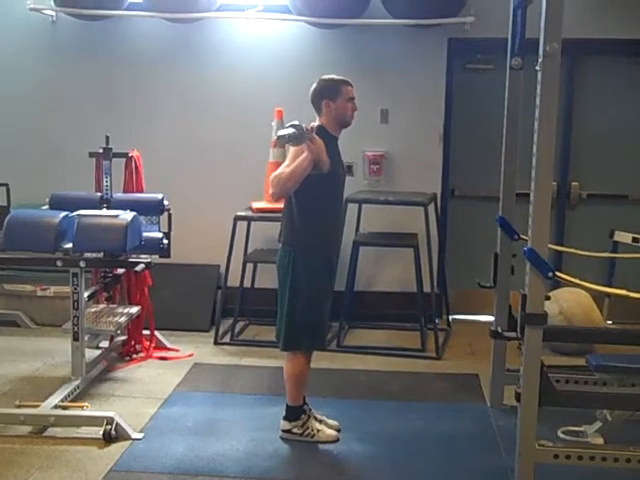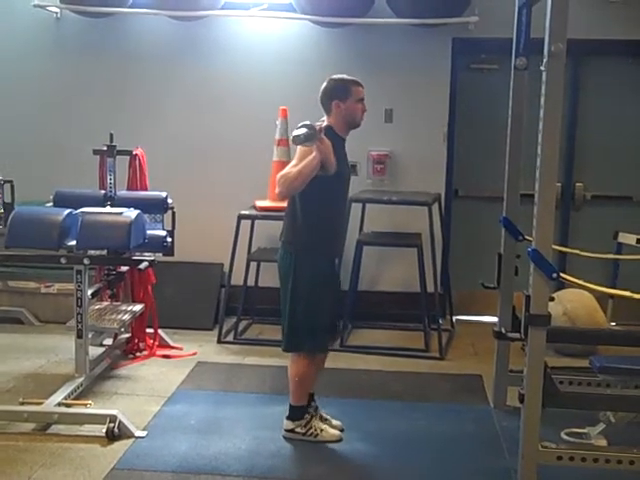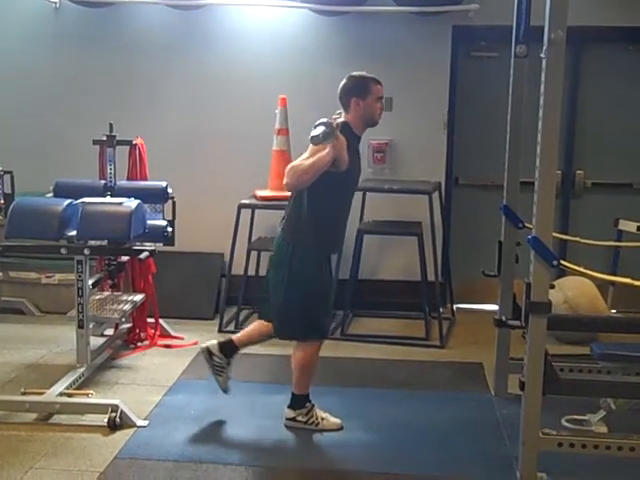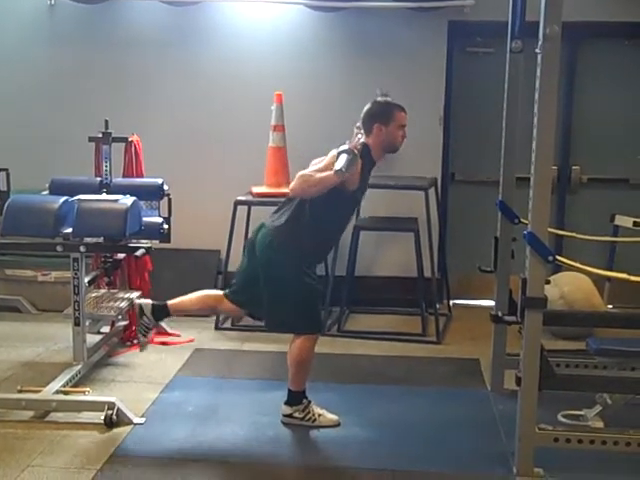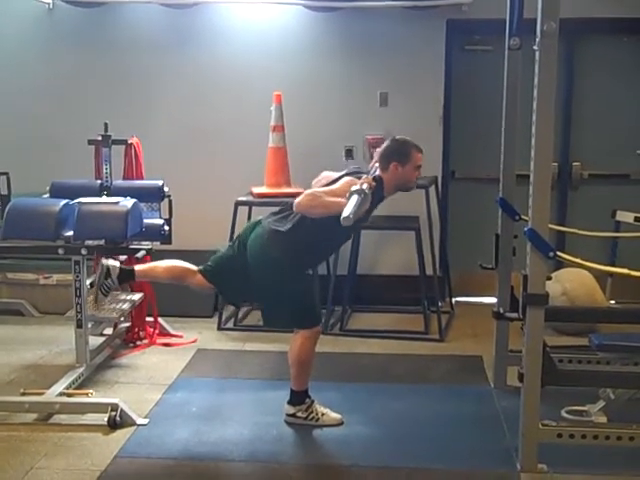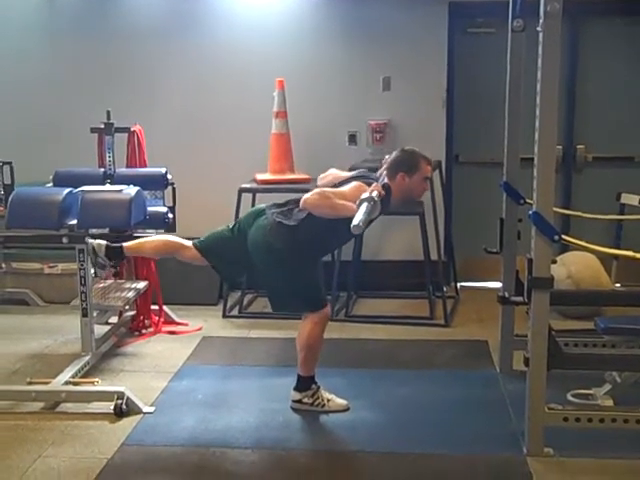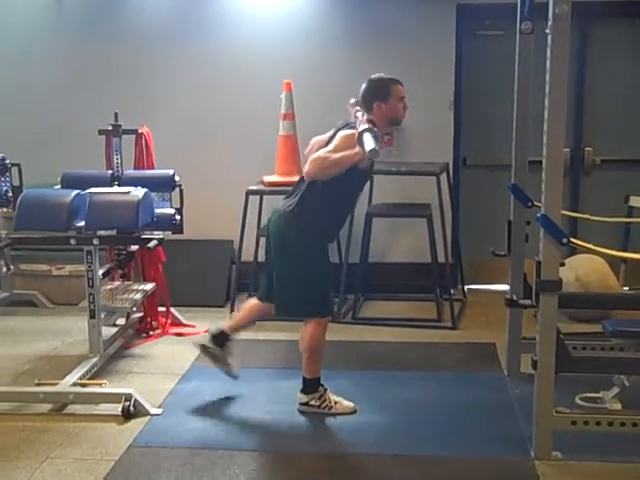
dt=0.7s
person 1, frame 1
left shoulder: (330, 143)
right shoulder: (314, 142)
right elbow: (277, 188)
right wrist: (308, 156)
left hip: (318, 253)
right hip: (302, 254)
left knee: (309, 339)
right knee: (299, 341)
left ankle: (300, 409)
right ankle: (293, 420)
person 1, frame 2
left shoulder: (336, 143)
right shoulder: (321, 144)
right elbow: (283, 188)
right wrist: (316, 156)
left hip: (320, 255)
right hip: (304, 256)
left knee: (323, 336)
right knee: (306, 342)
left ankle: (307, 405)
right ankle: (297, 420)
person 1, frame 3
left shoulder: (348, 139)
right shoulder: (336, 140)
right elbow: (292, 179)
right wrist: (329, 153)
left hip: (307, 245)
right hip: (303, 247)
left knee: (285, 320)
right knee: (311, 331)
left ankle: (223, 350)
right ankle: (299, 409)
person 1, frame 4
left shoulder: (358, 158)
right shoulder: (354, 161)
left elbow: (317, 168)
right elbow: (298, 186)
right wrist: (341, 175)
left hip: (275, 242)
right hip: (286, 251)
left knee: (233, 304)
right knee: (307, 328)
left ankle: (154, 310)
right ankle: (296, 406)
person 1, frame 5
left shoulder: (365, 182)
right shoulder: (361, 189)
left elbow: (321, 181)
right elbow: (304, 202)
right wrist: (346, 205)
left hip: (264, 236)
right hip: (277, 253)
left knee: (200, 279)
right knee: (308, 327)
left ankle: (120, 273)
right ankle: (298, 406)
person 1, frame 6
left shoulder: (370, 182)
right shoulder: (367, 193)
left elbow: (327, 177)
right elbow: (311, 200)
right wrist: (355, 209)
left hip: (263, 222)
right hip: (278, 243)
left knee: (189, 250)
right knee: (317, 313)
left ankle: (112, 252)
right ankle: (305, 392)
person 1, frame 7
left shoulder: (354, 131)
right shoulder: (356, 135)
left elbow: (314, 148)
right elbow: (313, 168)
right wrist: (359, 153)
left hip: (288, 222)
right hip: (300, 232)
left knee: (269, 301)
right knee: (318, 315)
left ankle: (218, 340)
right ankle: (311, 394)
